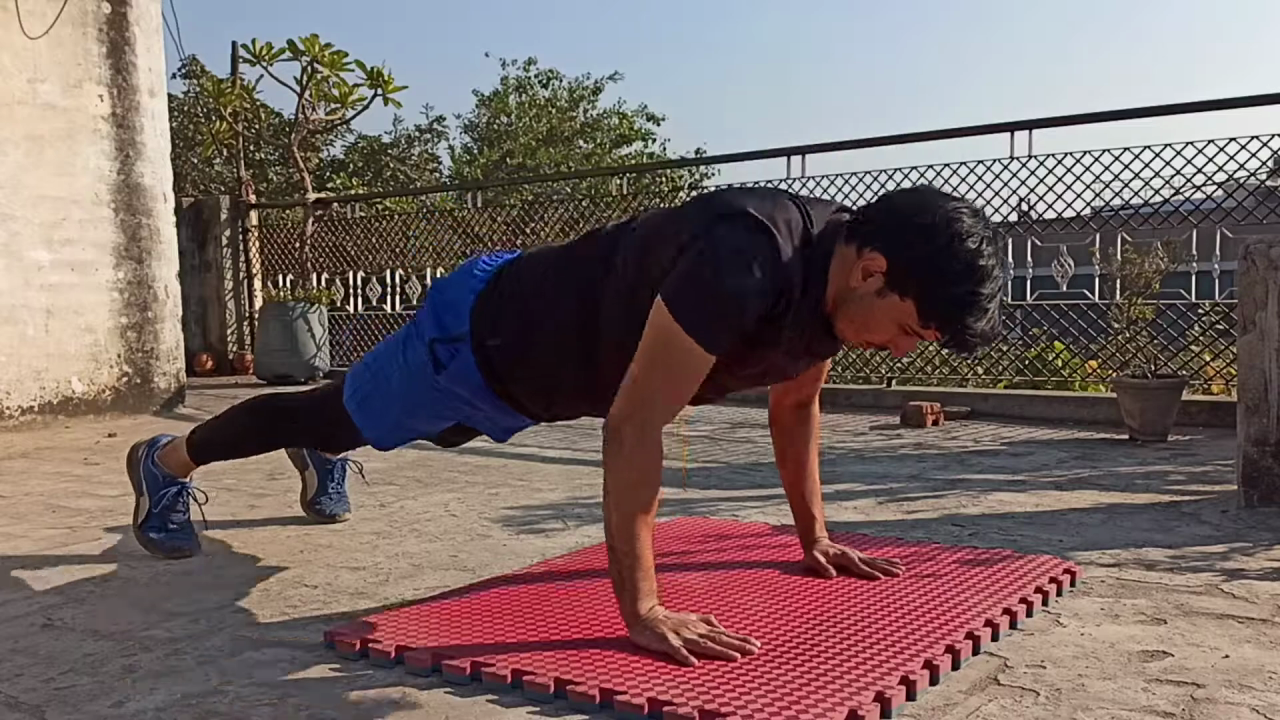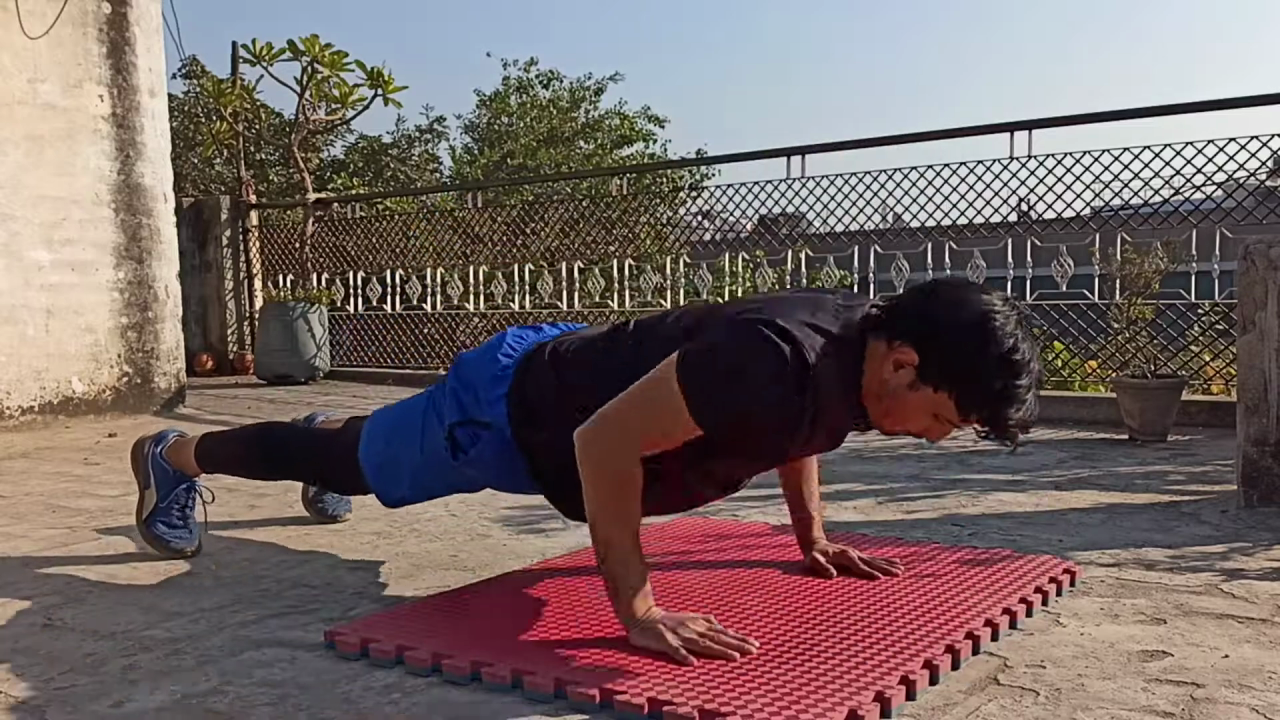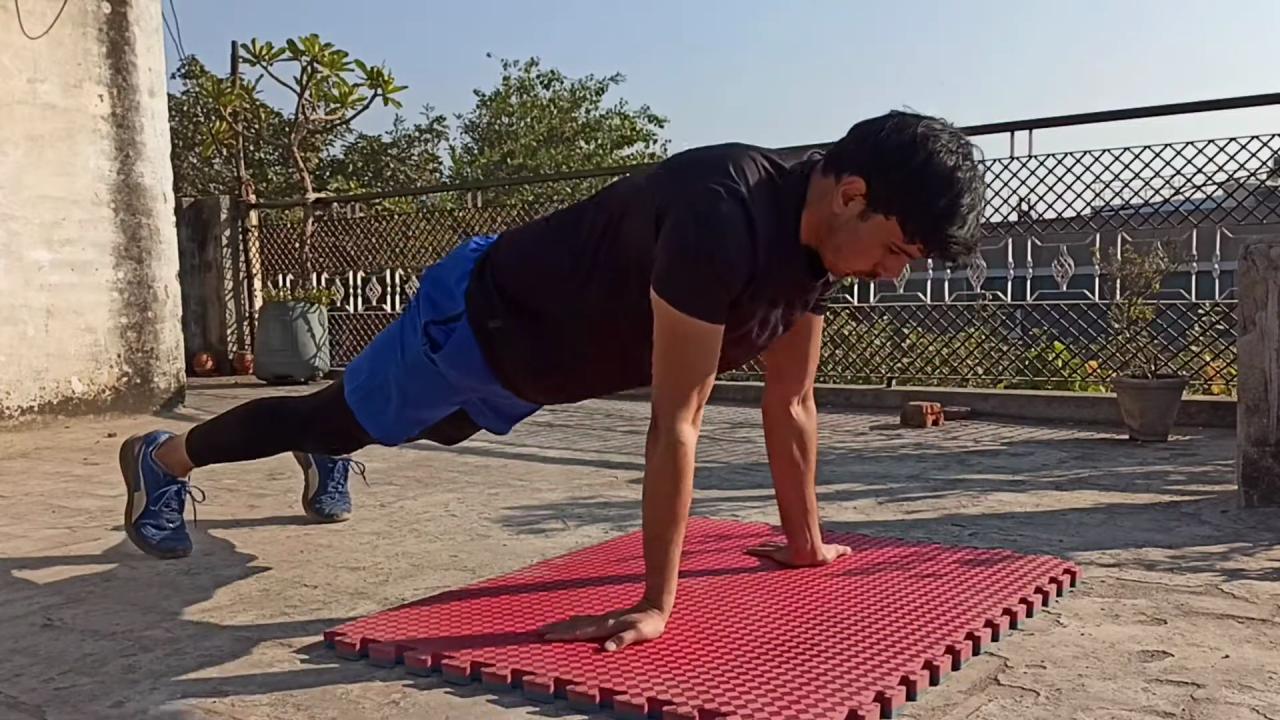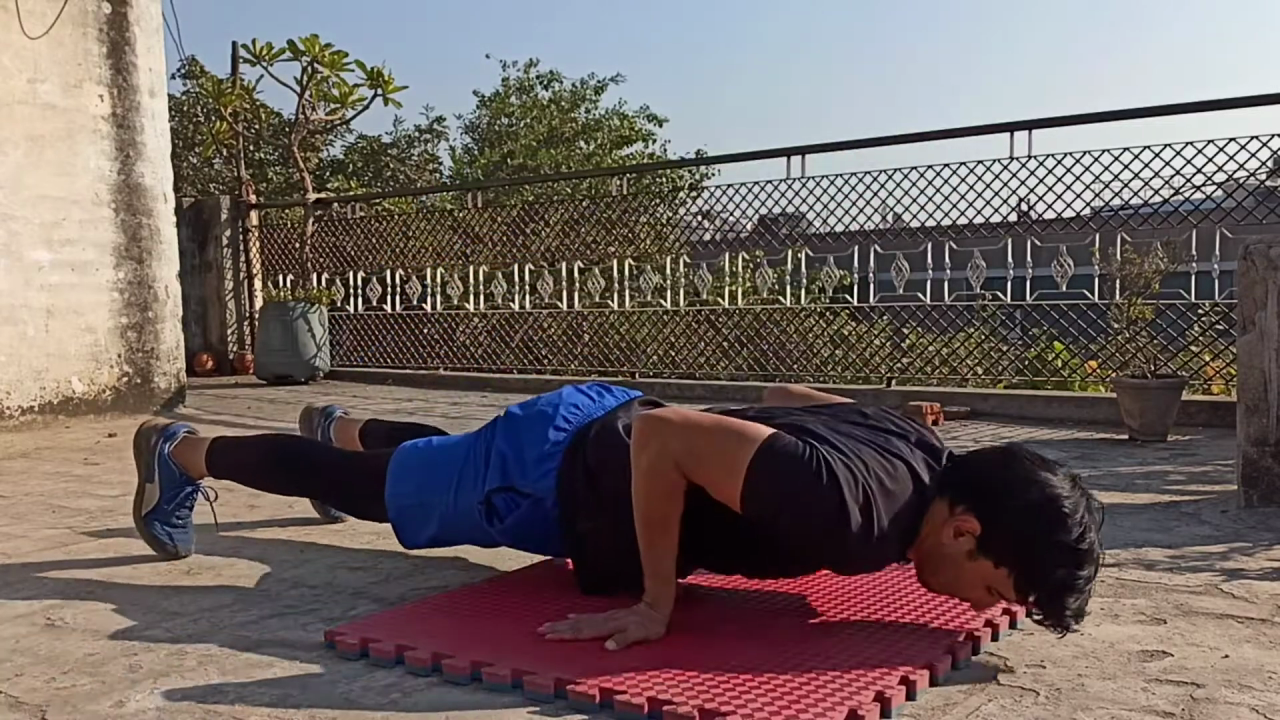
dt=0.7s
person 1, frame 1
left shoulder: (829, 277)
right shoulder: (749, 261)
left elbow: (793, 392)
right elbow: (635, 422)
left wrist: (813, 535)
right wrist: (640, 602)
left hip: (540, 328)
right hip: (484, 328)
left knee: (433, 430)
right knee: (338, 415)
left ankle: (317, 465)
right ankle: (168, 454)
person 1, frame 2
left shoulder: (860, 336)
right shoulder: (779, 362)
left elbow: (795, 426)
right elbow: (605, 440)
left wrist: (812, 539)
right wrist: (636, 606)
left hip: (572, 361)
right hip: (513, 406)
right knee: (350, 467)
left ankle: (327, 432)
right ankle: (174, 455)
person 1, frame 3
left shoulder: (818, 248)
right shoulder: (722, 213)
left elbow: (790, 404)
right elbow: (676, 419)
left wrist: (804, 541)
right wrist: (656, 604)
left hip: (545, 354)
right hip: (479, 313)
left knee: (441, 427)
right knee: (336, 414)
left ankle: (326, 465)
right ankle: (163, 457)
person 1, frame 4
left shoulder: (914, 455)
right shoulder: (847, 500)
left elbow: (790, 399)
right elbow: (659, 434)
right wrist: (653, 602)
left hip: (598, 428)
right hip: (553, 480)
left knee: (433, 455)
right knee: (366, 488)
left ankle: (341, 426)
right ankle: (181, 451)
